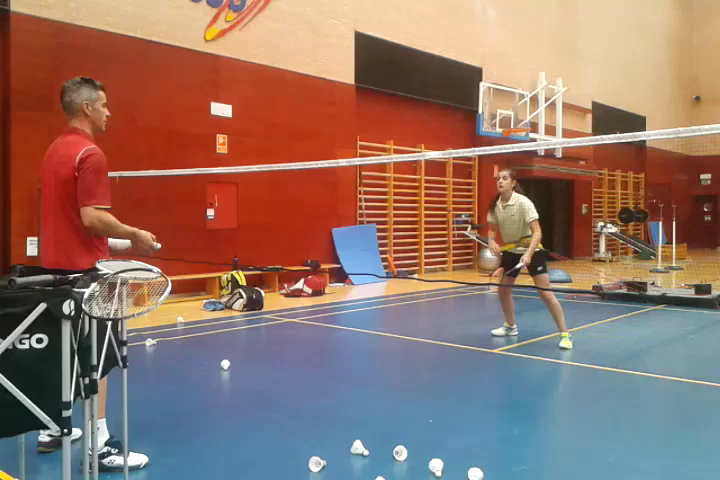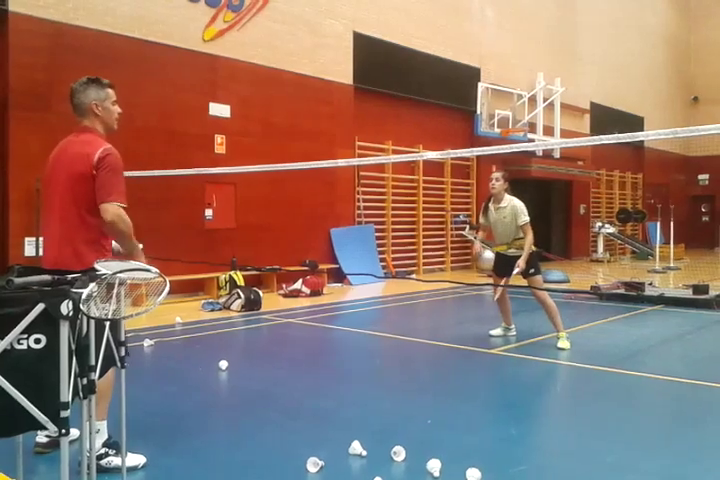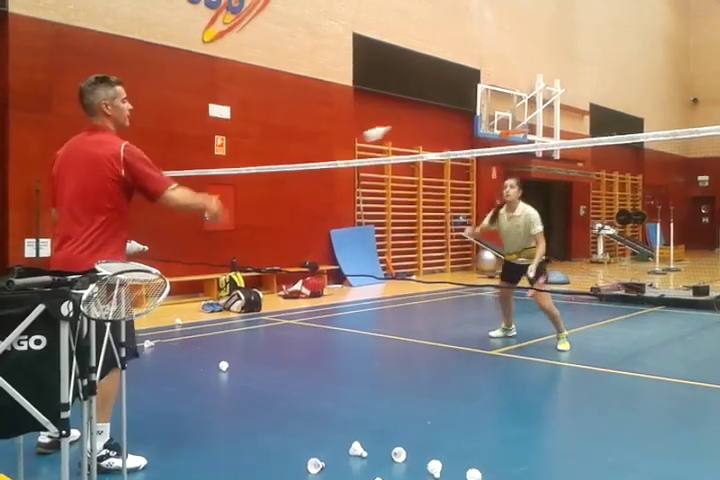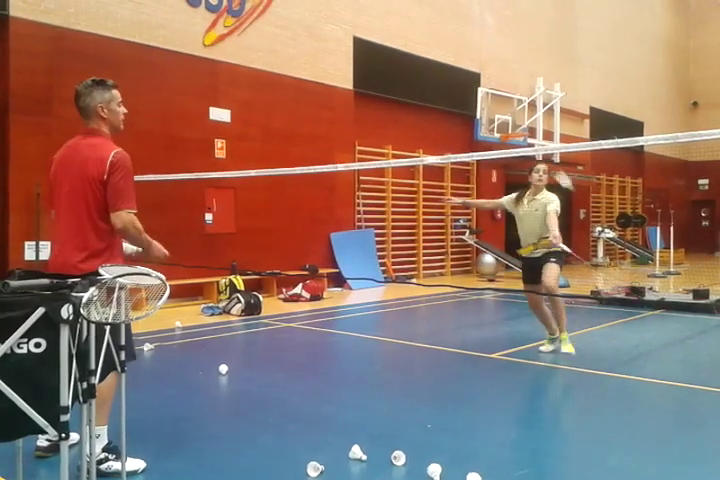
dt=0.4s
person 1, frame 1
left shoulder: (55, 151)
right shoulder: (88, 154)
right elbow: (92, 218)
left wrist: (114, 239)
right wrist: (135, 235)
left hip: (56, 268)
right hip: (84, 271)
left ankle: (51, 429)
right ankle: (100, 446)
person 1, frame 2
left shoulder: (60, 150)
right shoulder: (102, 153)
right elbow: (113, 214)
right wrist: (134, 251)
left hip: (57, 266)
right hip: (89, 269)
right knee: (107, 356)
left ankle: (51, 430)
right ankle: (100, 446)
person 1, frame 3
left shoulder: (64, 152)
right shoulder: (123, 152)
left elbow: (56, 213)
right elbow: (172, 195)
right wrist: (208, 204)
left hip: (62, 268)
right hip: (96, 271)
right knee: (111, 359)
left ankle: (49, 430)
right ankle: (101, 449)
person 1, frame 4
left shoulder: (63, 154)
right shoulder: (114, 157)
right elbow: (123, 221)
right wrist: (152, 247)
left hip: (62, 270)
right hip: (97, 273)
right knee: (107, 361)
left ankle: (50, 433)
right ankle: (100, 450)
person 2, frame 1
left shoulder: (523, 202)
right shoulder: (495, 205)
left elbow: (537, 231)
right elbow: (492, 229)
left wrist: (528, 253)
right wrist: (492, 242)
left hip: (531, 251)
right hip: (510, 251)
left knee: (546, 293)
right knee: (503, 290)
left ankle: (565, 334)
right ankle: (510, 326)
person 2, frame 2
left shoulder: (516, 205)
right shoulder: (487, 207)
left elbow: (529, 234)
right elbow: (483, 229)
left wrist: (523, 259)
right wrist: (478, 241)
left hip: (523, 252)
right hip: (502, 253)
left knee: (540, 294)
right knee: (499, 291)
left ankle: (562, 334)
right ankle: (508, 326)
person 2, frame 3
left shoulder: (530, 214)
right shoulder: (498, 213)
left elbow: (541, 243)
right elbow: (481, 229)
left wrist: (534, 265)
right wrist: (471, 231)
left hip: (532, 261)
right hip: (511, 260)
left knee: (544, 304)
right knee: (503, 296)
left ankle: (562, 335)
right ankle: (508, 327)
person 2, frame 4
left shoulder: (551, 199)
right shoulder: (517, 199)
left elbow: (553, 217)
right elbow: (490, 204)
left wrist: (556, 232)
right wrist: (463, 202)
left hip: (550, 252)
right hip: (528, 255)
left knee: (550, 287)
right knee: (534, 303)
left ankle: (563, 336)
right ankle: (553, 336)
